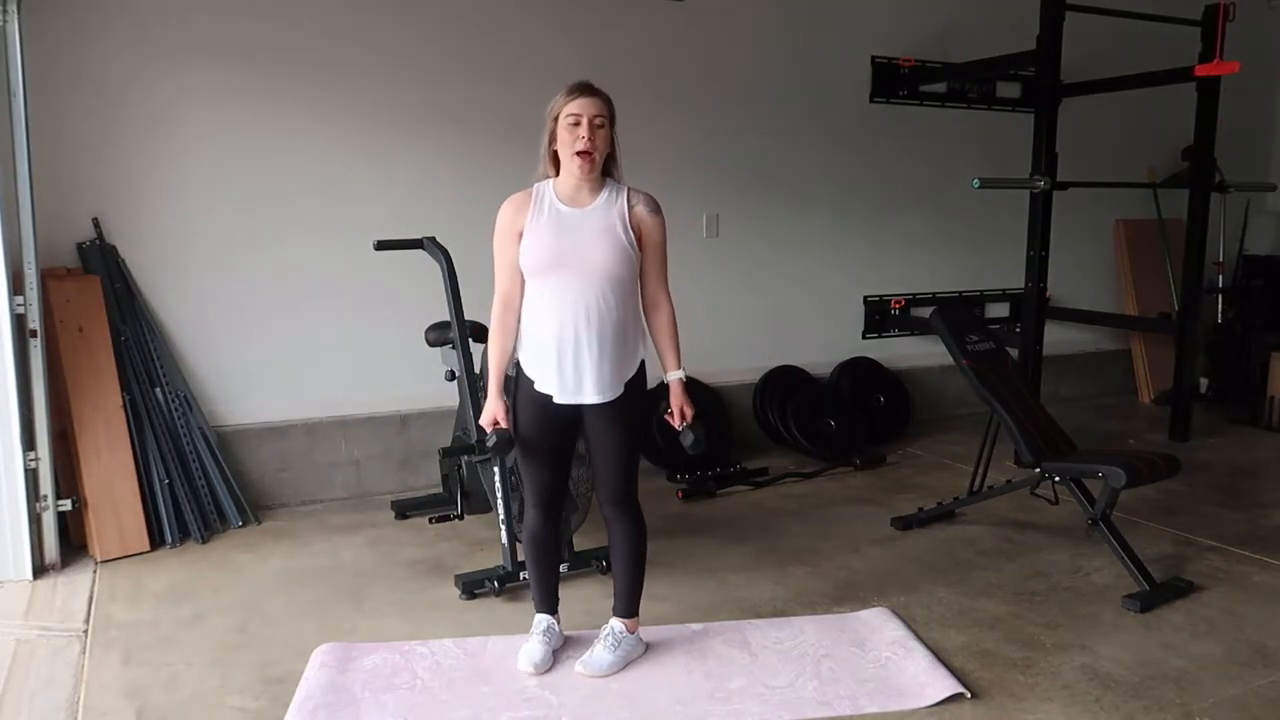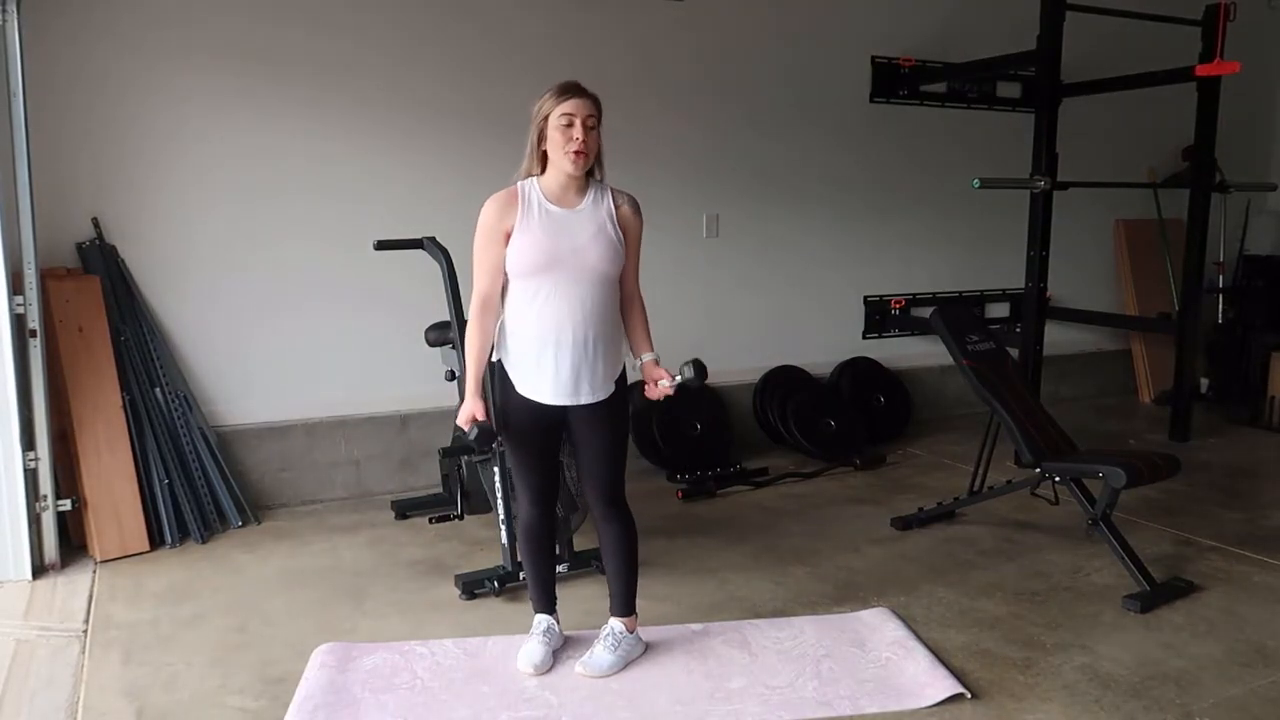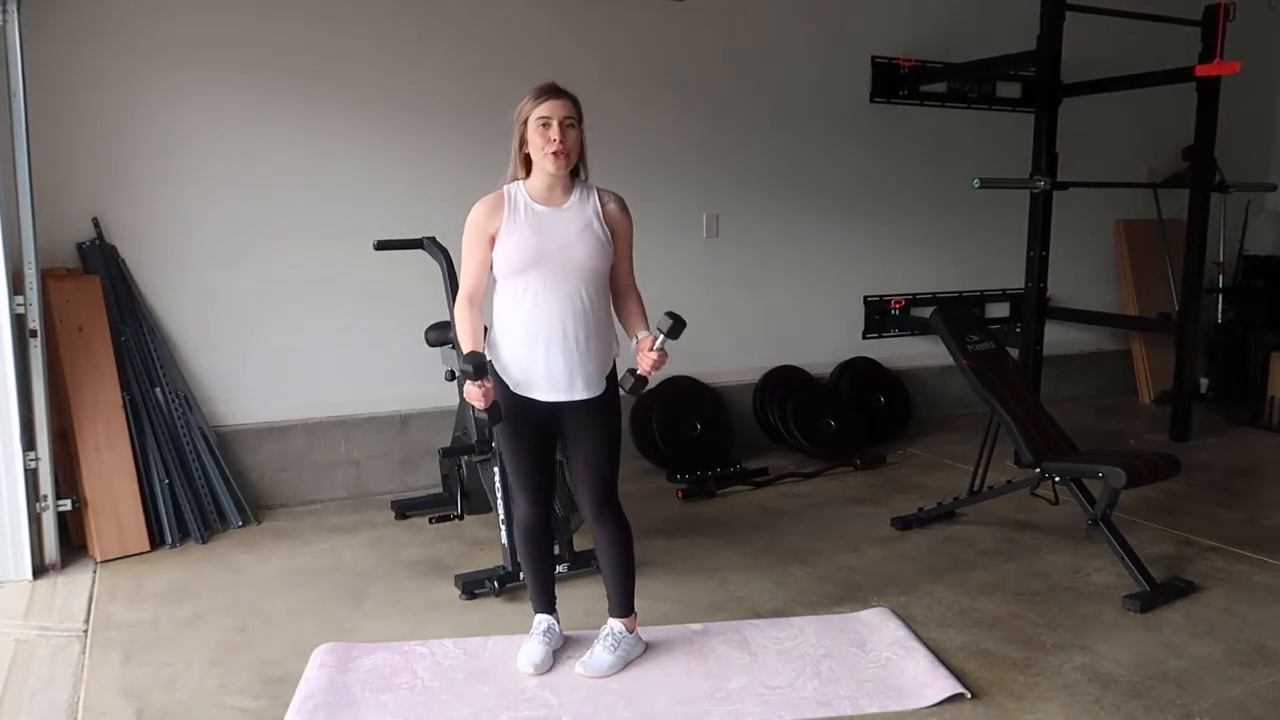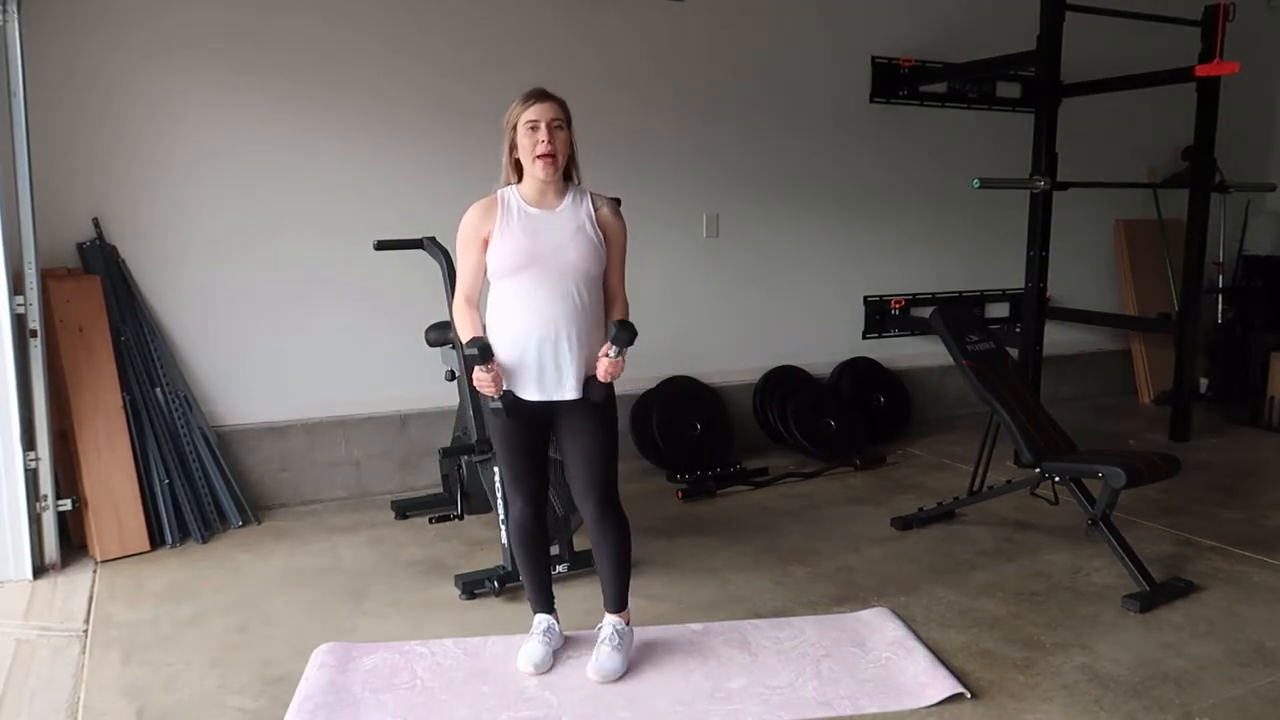
dt=0.3s
person 1, frame 1
left shoulder: (638, 210)
right shoulder: (520, 209)
left elbow: (656, 300)
right elbow: (506, 303)
left wrist: (675, 378)
right wrist: (495, 390)
left hip: (615, 386)
right hip: (541, 385)
left knee: (619, 503)
right knee: (540, 506)
left ankle: (625, 628)
right ankle: (546, 621)
person 1, frame 2
left shoulder: (621, 209)
right shoulder: (505, 208)
left elbow: (628, 296)
right elbow: (483, 303)
left wrist: (648, 360)
right wrist: (473, 389)
left hip: (600, 385)
right hip: (525, 386)
left knee: (607, 502)
right knee: (534, 504)
left ankle: (624, 627)
right ankle: (545, 621)
person 1, frame 3
left shoulder: (608, 209)
right shoulder: (493, 211)
left elbow: (623, 289)
right elbow: (468, 299)
left wrist: (642, 338)
left hip: (591, 385)
right hip: (518, 387)
left knee: (600, 503)
right knee: (530, 504)
left ankle: (624, 627)
right ankle: (545, 621)
person 1, frame 4
left shoulder: (601, 213)
right shoulder: (486, 216)
left elbow: (615, 297)
right elbow: (465, 301)
left wrist: (616, 347)
right wrist: (478, 357)
left hip: (583, 387)
right hip: (512, 388)
left knee: (598, 503)
right knee: (525, 506)
left ankle: (616, 622)
right ankle: (544, 620)
